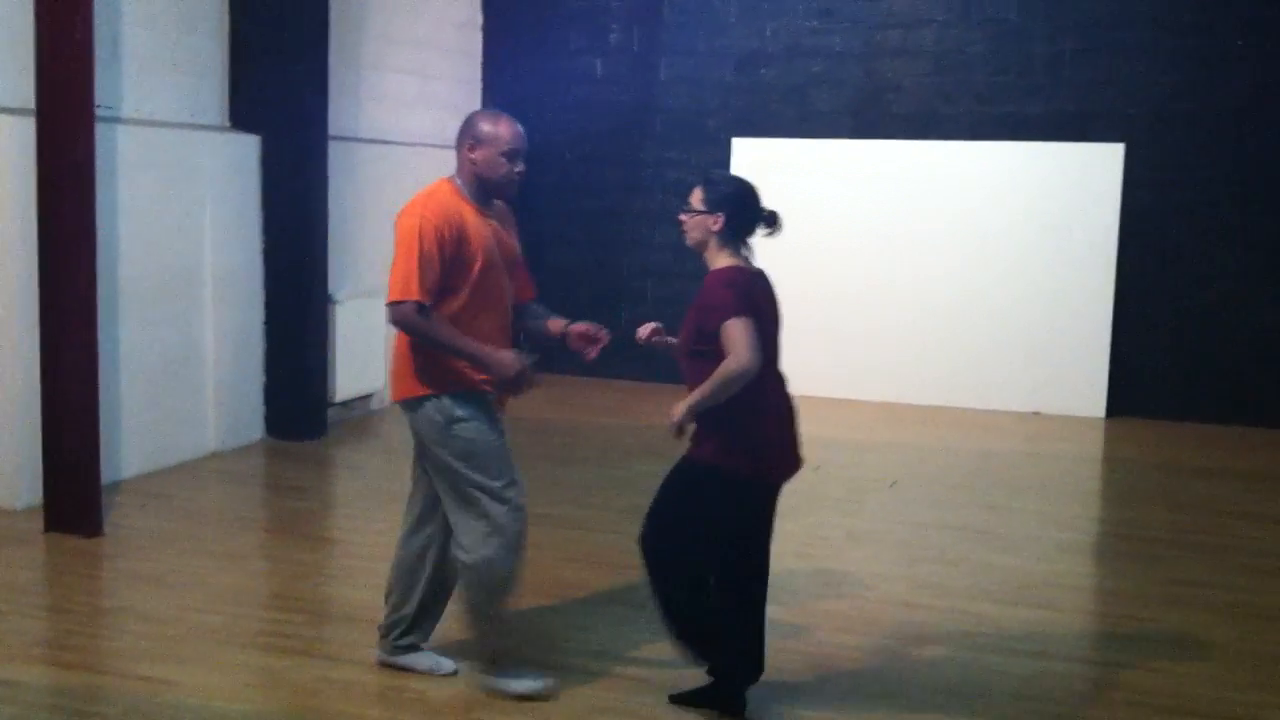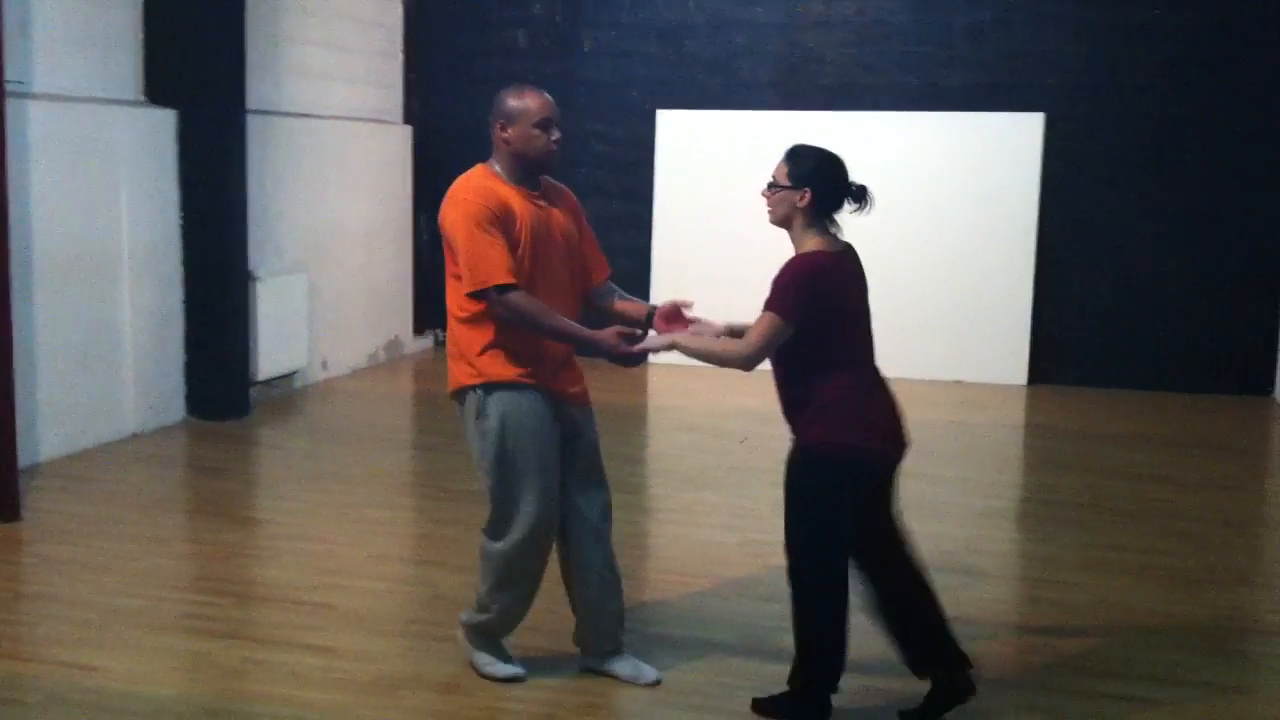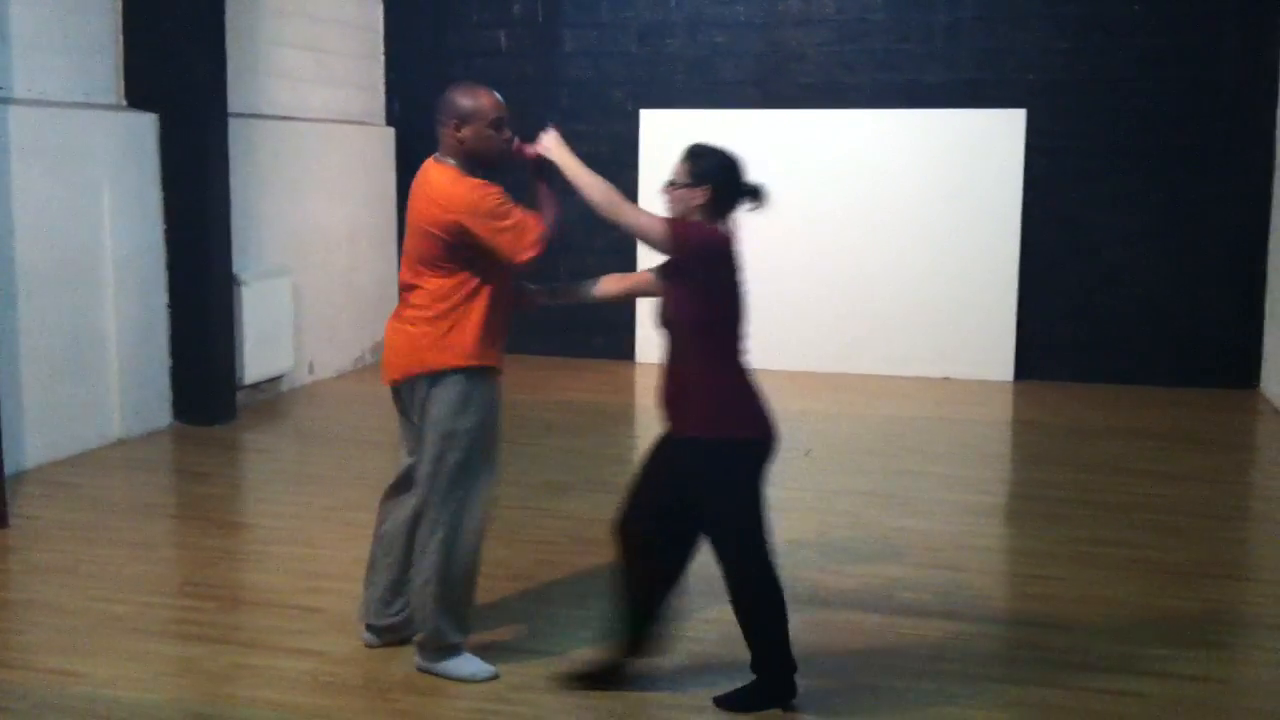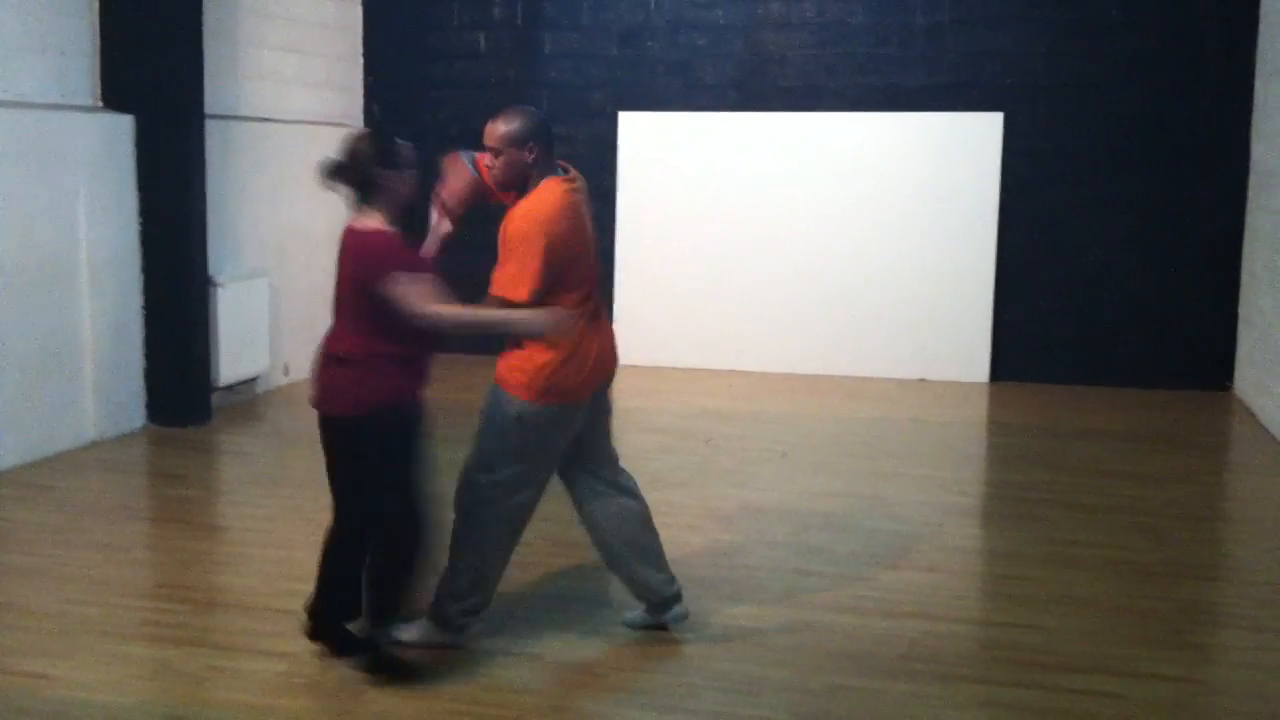
dt=0.7s
person 1, frame 1
left shoulder: (500, 216)
right shoulder: (430, 214)
left elbow: (518, 302)
right elbow: (406, 312)
left wrist: (565, 330)
right wrist: (490, 359)
left hip: (473, 391)
right hip: (443, 392)
left knee: (438, 517)
right knee: (497, 517)
left ankle: (401, 639)
right ankle: (498, 659)
person 1, frame 2
left shoulder: (562, 200)
right shoulder: (473, 198)
left elbow: (594, 284)
right elbow: (502, 299)
left wrist: (645, 313)
right wrist: (594, 340)
left hip: (560, 380)
right hip: (500, 381)
left knee: (588, 513)
right knee: (526, 516)
left ankle: (603, 646)
right ankle: (485, 634)
person 1, frame 3
left shoulder: (440, 178)
right shoulder: (469, 197)
right elbow: (536, 242)
right wrist: (545, 175)
left hip: (419, 358)
right hip: (450, 365)
left knee: (419, 487)
right knee: (455, 502)
left ankle: (386, 616)
right ankle: (439, 642)
person 1, frame 4
left shoulder: (531, 219)
right shoulder: (563, 182)
left elbow: (506, 309)
right elbow: (465, 166)
right wrist: (448, 210)
left hip: (542, 376)
right hip: (589, 364)
left knee: (490, 495)
right knee: (603, 483)
left ankle: (451, 617)
right ankle: (662, 598)
person 2, frame 1
left shoulder: (724, 284)
right shoulder: (750, 281)
left elbow: (743, 363)
left wrist: (690, 405)
right wrist: (670, 342)
left hip: (733, 450)
right hip: (764, 447)
left knee: (665, 545)
right knee: (740, 569)
left ankle: (728, 657)
person 2, frame 2
left shoulder: (806, 270)
right shoulder: (837, 258)
left elbow: (747, 355)
left wrist: (677, 341)
right wrist: (727, 328)
left hip: (834, 438)
right hip: (868, 430)
left knee: (813, 561)
right knee: (882, 557)
right ankle: (947, 670)
person 2, frame 3
left shoulder: (706, 249)
right shoulder: (692, 258)
left elbow: (616, 208)
right elbow: (622, 284)
left wrist: (559, 154)
right wrist: (554, 291)
left hip: (722, 433)
right hip: (699, 428)
left knee: (744, 554)
right knee: (643, 533)
left ankle: (773, 679)
right ankle: (629, 650)
person 2, frame 4
left shoulder: (367, 237)
right shoulder: (381, 244)
left elbow: (412, 285)
right elbow: (429, 312)
right wrist: (522, 320)
left hip: (346, 393)
right hip: (375, 398)
left knee: (360, 512)
right knee: (394, 519)
left ankle: (332, 619)
right ankle: (372, 626)
